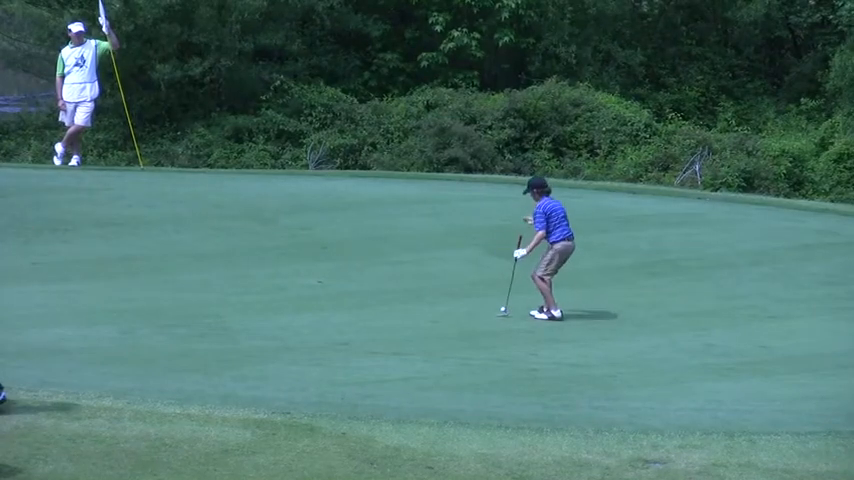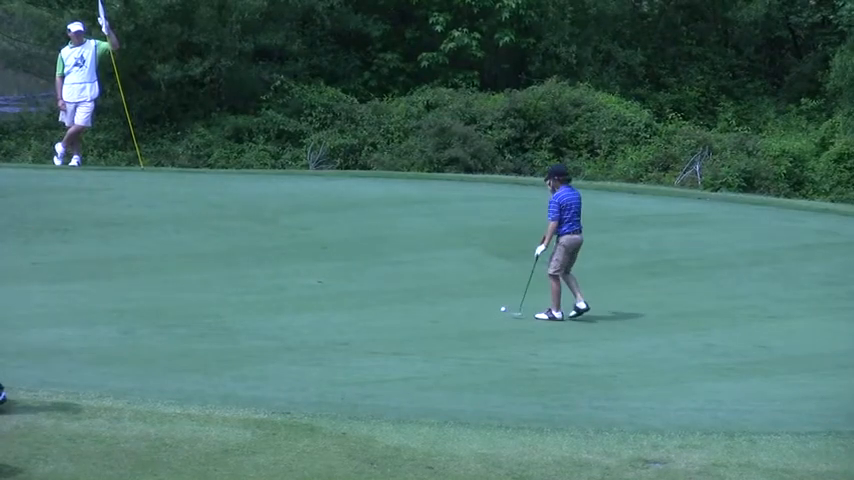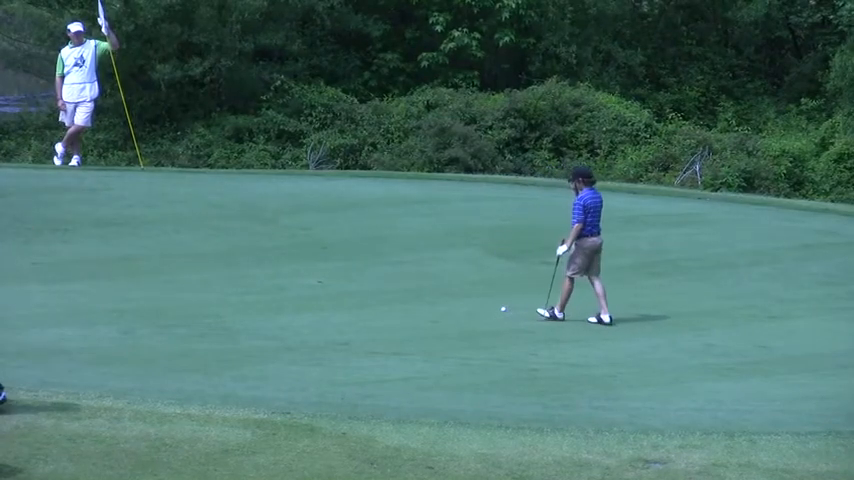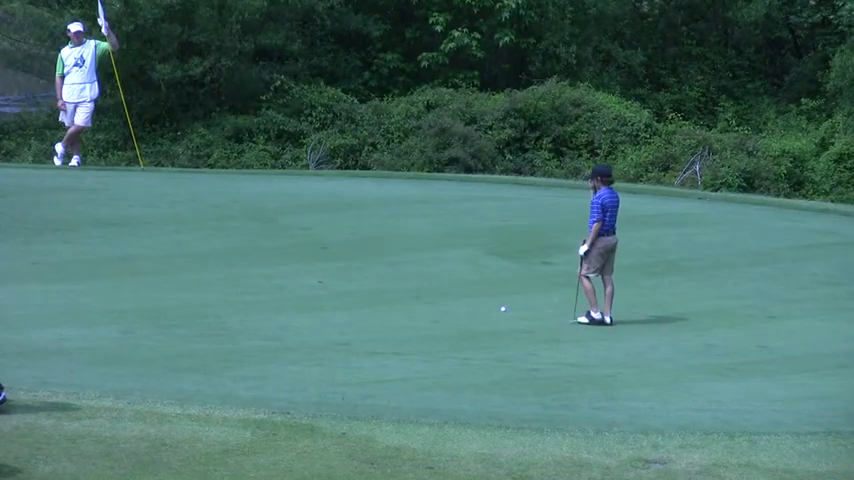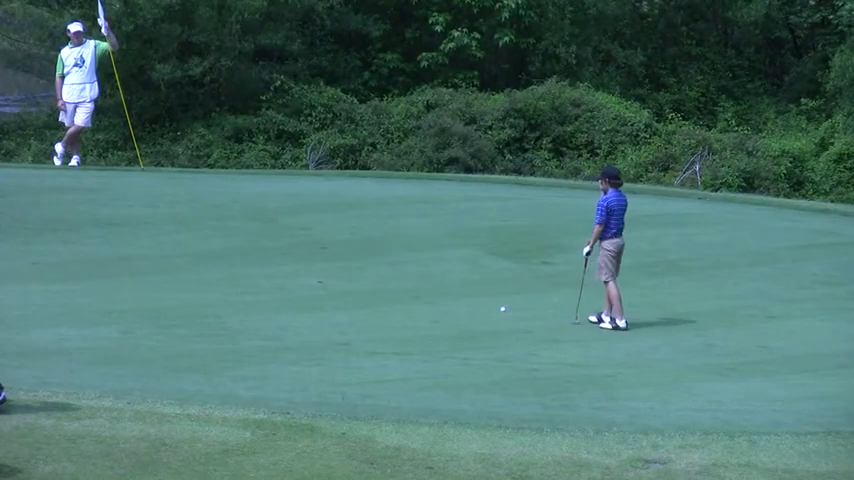
dt=0.3s
person 1, frame 1
left shoulder: (540, 207)
right shoulder: (556, 203)
left elbow: (541, 234)
left wrist: (526, 250)
right wrist: (535, 221)
left hip: (558, 245)
right hip: (569, 243)
left knee: (538, 276)
right knee: (546, 275)
left ankle: (554, 311)
right ankle: (547, 307)
person 1, frame 2
left shoulder: (556, 197)
right shoulder: (575, 193)
left elbow: (553, 223)
left wrist: (544, 244)
right wrist: (552, 190)
left hip: (565, 238)
right hip: (577, 237)
left knee: (553, 274)
right knee: (565, 272)
left ankle: (555, 312)
right ankle: (580, 302)
person 1, frame 3
left shoulder: (581, 199)
right shoulder: (597, 195)
left elbow: (578, 225)
left wrist: (567, 245)
right wrist: (576, 192)
left hip: (585, 241)
right hip: (597, 239)
left knee: (570, 275)
right knee: (594, 277)
left ankle: (558, 312)
right ankle: (605, 314)
person 1, frame 4
left shoulder: (598, 198)
right shoulder: (614, 195)
left elbow: (597, 224)
left wrist: (587, 245)
right wrist: (593, 190)
left hip: (600, 241)
right hip: (611, 239)
left knee: (584, 274)
right knee: (606, 277)
left ankle: (595, 312)
right ankle: (606, 315)
person 1, frame 5
left shoulder: (605, 200)
right shoulder: (623, 198)
left elbow: (599, 226)
left wrist: (590, 245)
right wrist: (603, 192)
left hip: (608, 243)
right hip: (618, 240)
left knee: (609, 281)
right knee: (610, 279)
left ankle: (620, 320)
right ankle: (606, 315)
person 2, frame 1
left shoulder: (94, 46)
right shoulder: (64, 52)
left elbow: (114, 46)
right elbow: (59, 77)
left wrist: (108, 31)
right wrist: (59, 98)
left hip: (87, 96)
right hip: (68, 97)
left knee: (80, 126)
right knee: (72, 128)
left ankle: (62, 146)
right ankle: (76, 156)
person 2, frame 2
left shoulder: (93, 46)
right shoulder: (64, 52)
left elbow: (114, 46)
right elbow: (59, 77)
left wrist: (108, 31)
right wrist: (59, 98)
left hip: (87, 96)
right hip: (68, 97)
left knee: (80, 127)
right knee: (72, 128)
left ankle: (62, 146)
right ankle: (76, 156)
person 2, frame 3
left shoulder: (94, 46)
right shoulder: (64, 52)
left elbow: (114, 46)
right elbow: (59, 77)
left wrist: (107, 31)
right wrist: (59, 98)
left hip: (86, 96)
right hip: (68, 97)
left knee: (80, 126)
right knee: (72, 128)
left ankle: (62, 146)
right ankle: (76, 156)
person 2, frame 4
left shoulder: (93, 46)
right shoulder: (64, 52)
left elbow: (114, 47)
right elbow: (59, 77)
left wrist: (107, 32)
right wrist: (59, 98)
left hip: (86, 97)
right hip: (68, 97)
left knee: (80, 127)
right knee: (72, 128)
left ankle: (62, 146)
right ankle: (76, 156)
person 2, frame 5
left shoulder: (93, 46)
right shoulder: (64, 52)
left elbow: (114, 47)
right elbow: (59, 77)
left wrist: (107, 32)
right wrist: (59, 99)
left hip: (86, 97)
right hip: (68, 97)
left knee: (79, 127)
right knee: (72, 128)
left ankle: (61, 147)
right ankle: (76, 156)
